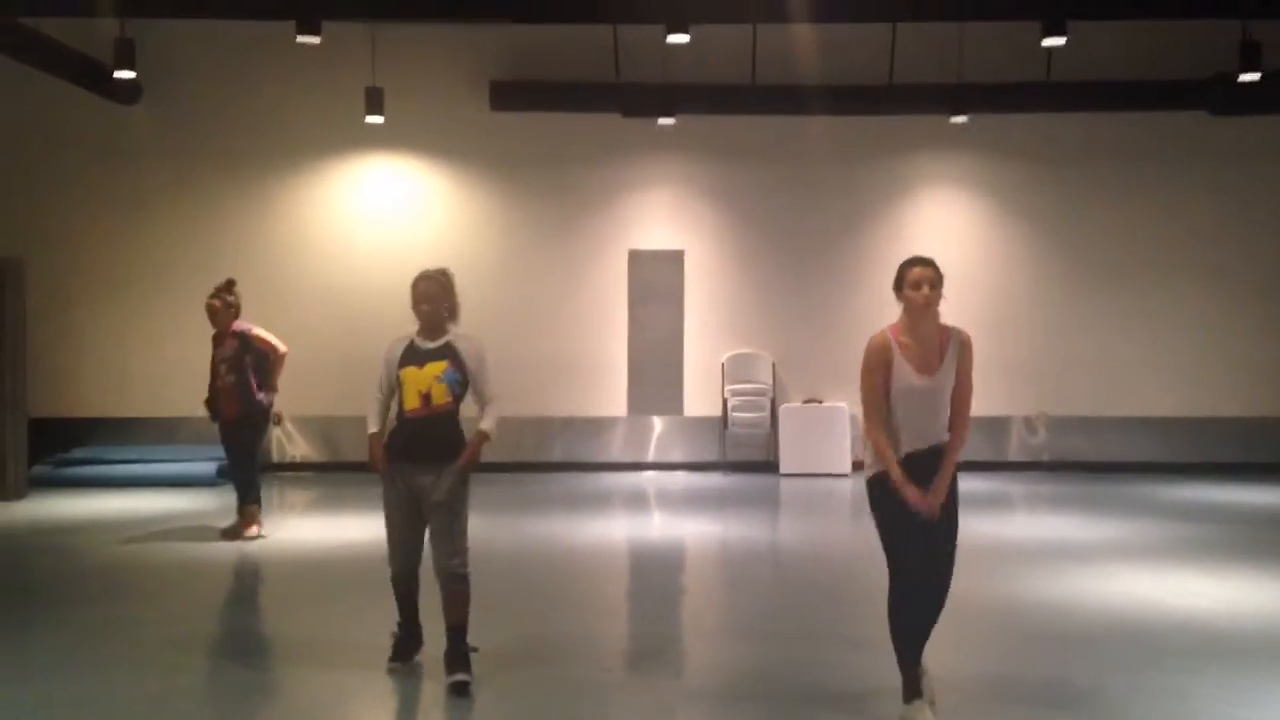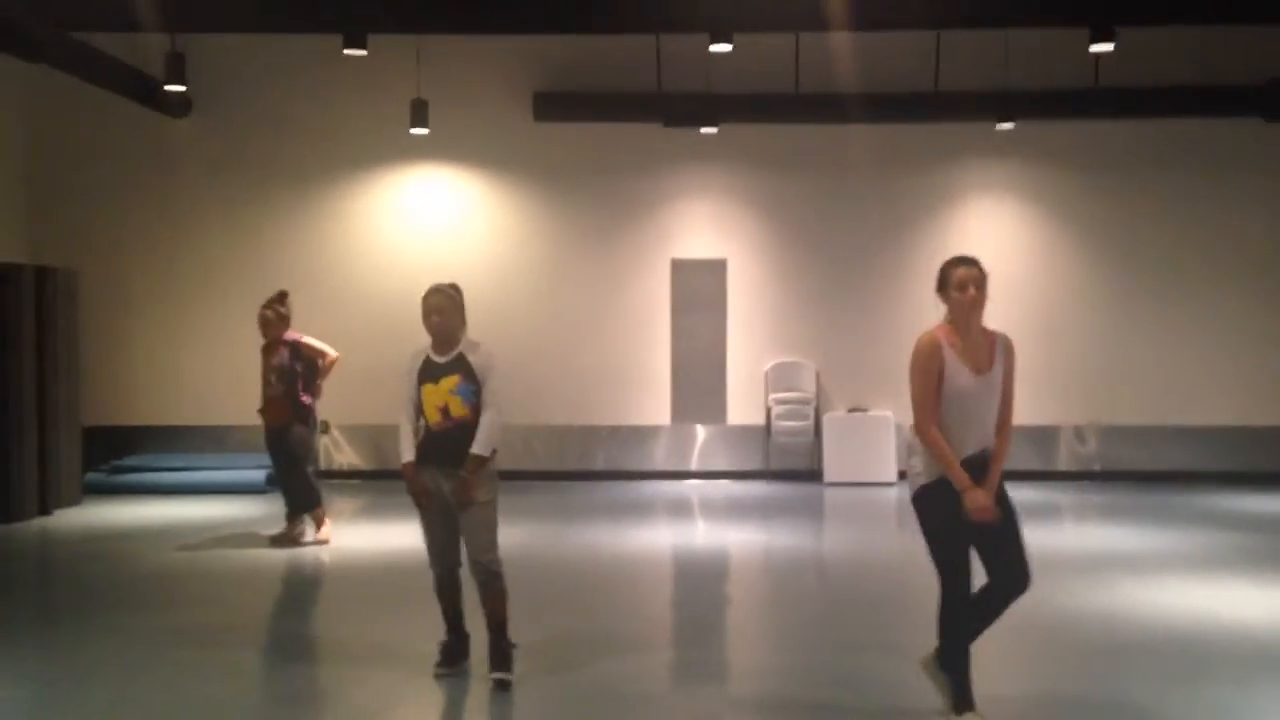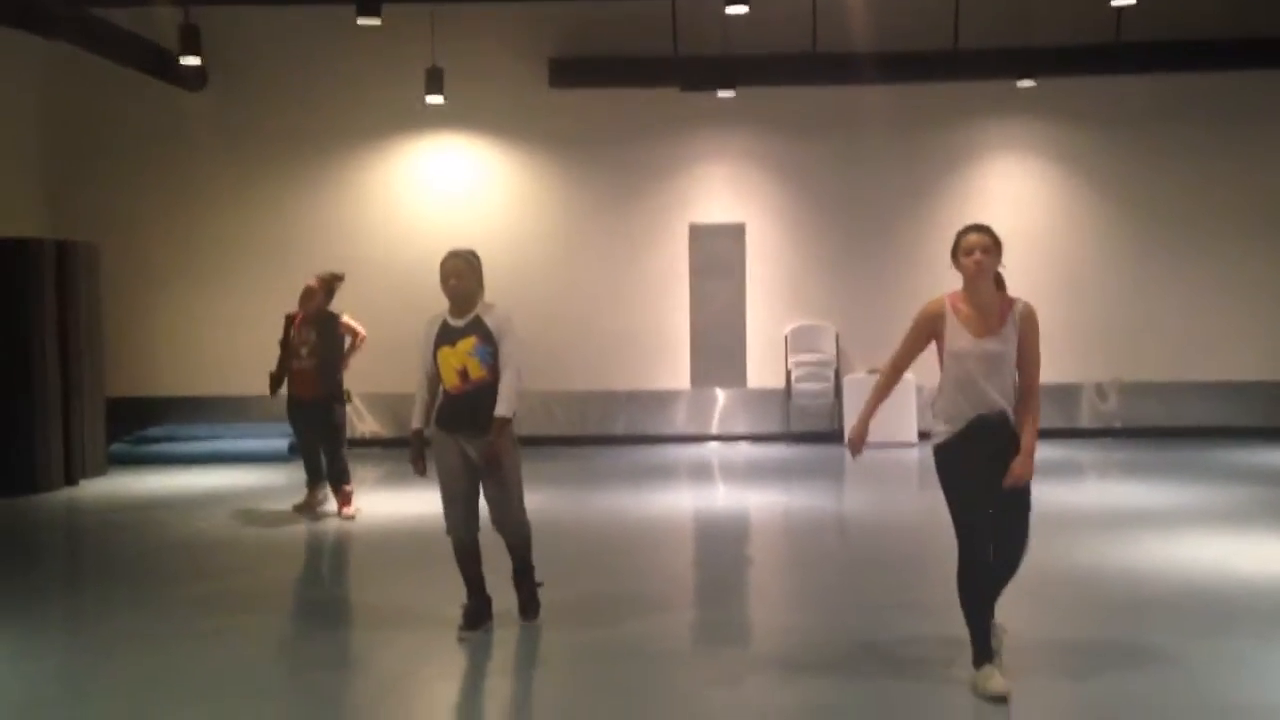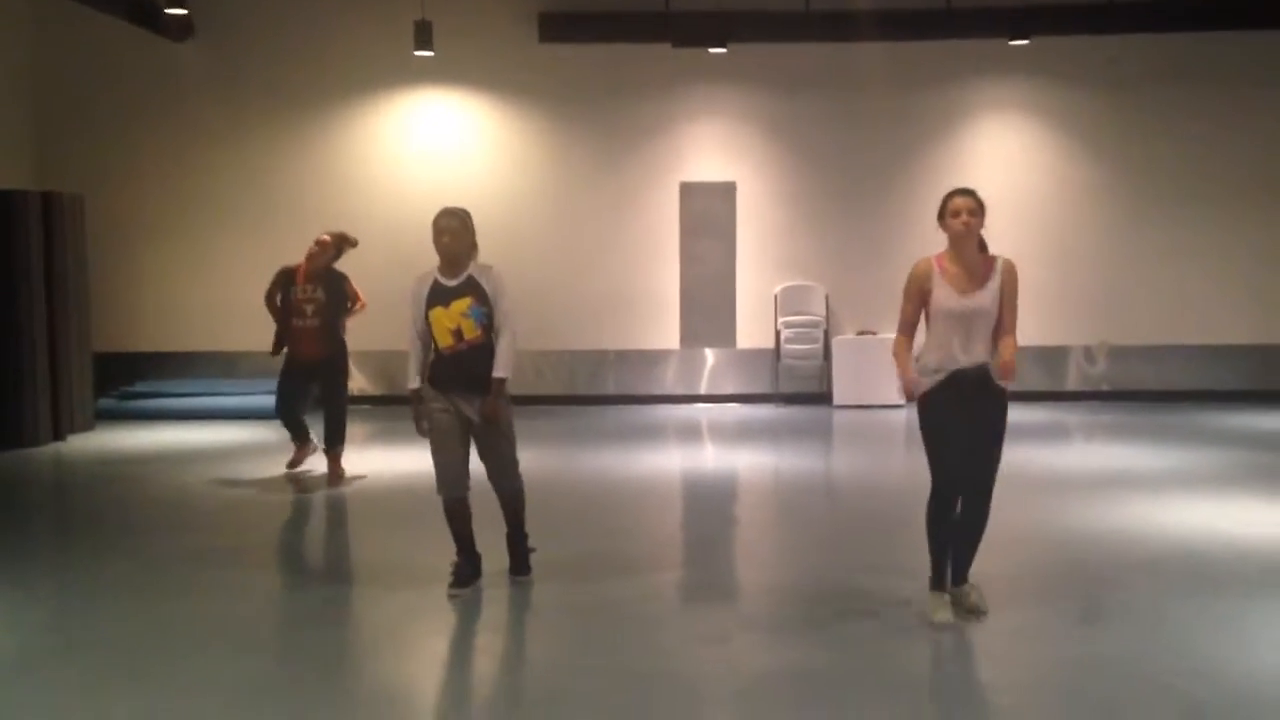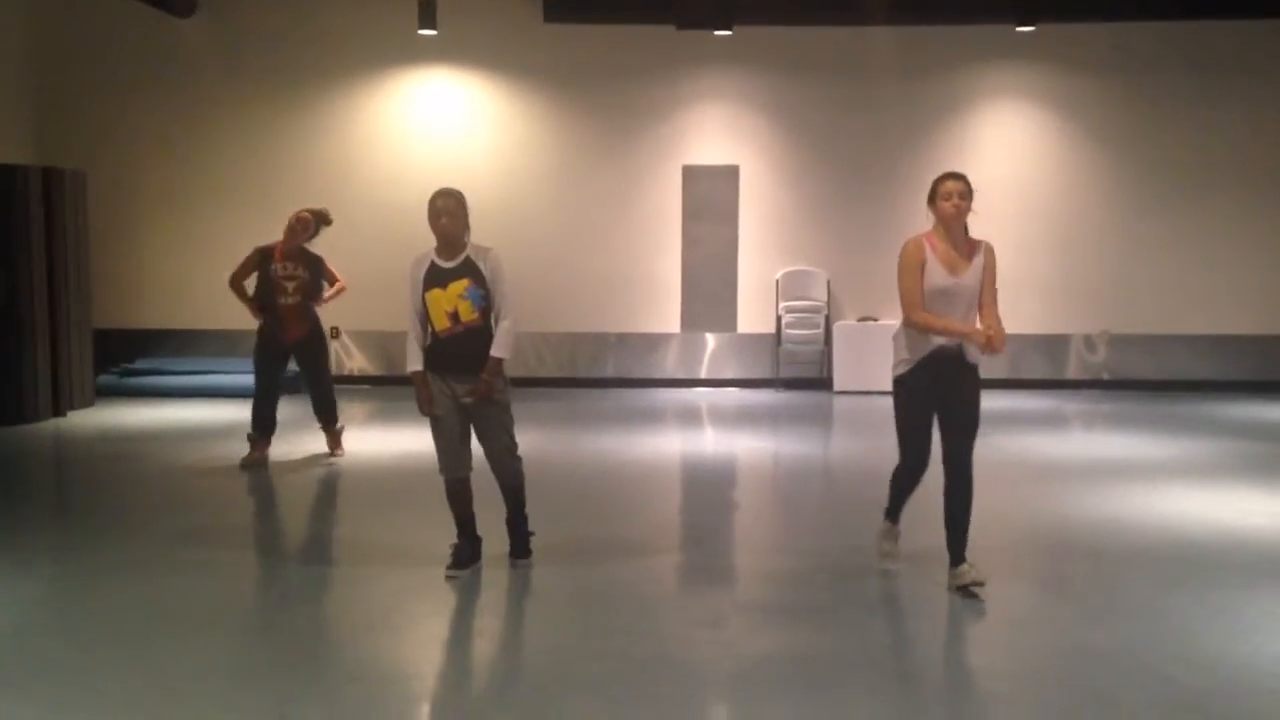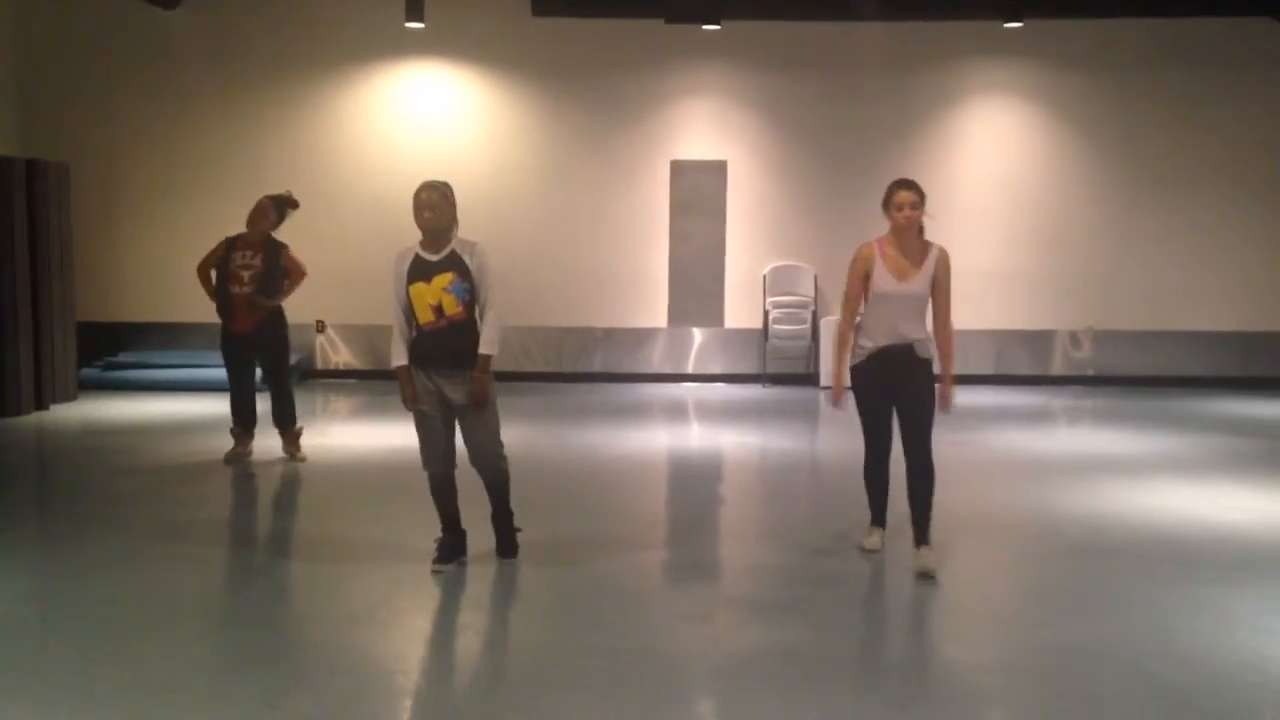
dt=0.4s
person 1, frame 1
left shoulder: (959, 343)
right shoulder: (881, 346)
left elbow: (960, 419)
right elbow: (873, 424)
left wrist: (942, 483)
right wrist: (902, 485)
left hip: (937, 469)
right hip: (891, 473)
left knee: (939, 577)
right knee: (906, 578)
left ankle: (913, 659)
person 1, frame 2
left shoulder: (1002, 346)
right shoulder: (931, 345)
left elbow: (1003, 424)
right elbow: (925, 428)
left wrist: (990, 483)
right wrist: (965, 487)
left hip: (983, 474)
right hip: (939, 482)
left knee: (1013, 579)
right knee: (956, 589)
left ankle: (943, 659)
person 1, frame 3
left shoulder: (1022, 314)
right shoulder: (937, 313)
left elbow: (1030, 387)
right elbow: (897, 366)
left wrist: (1027, 452)
right wrist: (865, 417)
left hip: (1005, 436)
right hip: (956, 438)
left knee: (1012, 546)
right knee: (973, 544)
left ankle: (984, 615)
right ankle: (983, 661)
person 1, frame 4
left shoulder: (1004, 270)
right shoulder: (924, 271)
left elbow: (1007, 332)
right elbow: (904, 334)
left wrist: (1006, 355)
right wrist: (904, 370)
left hip: (987, 390)
right hip: (938, 390)
left knee: (980, 490)
right knee: (948, 486)
left ankle: (960, 579)
right ankle: (938, 587)
person 1, frame 5
left shoulder: (983, 252)
right shoulder: (915, 249)
left elbow: (988, 308)
right elbow: (914, 315)
left wrist: (994, 333)
right wrist: (971, 331)
left hip: (961, 367)
right hip: (916, 367)
left knee: (960, 466)
right knee: (914, 461)
left ankle: (958, 563)
right ankle: (891, 522)
person 1, frame 6
left shoulder: (937, 257)
right shoulder: (868, 254)
left elbow: (942, 321)
right elbow: (849, 317)
left wrist: (947, 376)
right wrist: (838, 373)
left hip: (914, 360)
right hip: (870, 361)
left knee: (918, 451)
right knee: (877, 448)
left ankle: (923, 544)
right ankle: (877, 524)
person 2, frame 1
left shoulder: (467, 348)
right shoulder: (398, 349)
left elbow: (488, 402)
right elbow: (381, 398)
left wrist: (479, 440)
right wrist: (375, 438)
left hip: (447, 467)
right hip: (400, 465)
left knee: (451, 561)
right knee: (402, 559)
left ankle: (458, 654)
right ankle: (409, 633)
person 2, frame 2
left shoulder: (478, 356)
right shoulder: (418, 363)
left elbow: (491, 414)
right elbow: (409, 419)
left wrist: (471, 471)
right wrist: (410, 469)
left hip: (473, 470)
right hip: (430, 471)
left knee: (484, 558)
right knee: (443, 563)
left ankle: (499, 648)
right ankle: (456, 642)
person 2, frame 3
left shoulder: (496, 319)
right shoulder: (435, 327)
left elbow: (510, 373)
right elbow: (427, 384)
left wrist: (498, 432)
right wrist: (417, 437)
left hip: (492, 433)
right hip: (450, 436)
left knee: (510, 518)
right knee: (460, 525)
left ankle: (526, 586)
right ankle: (478, 604)
person 2, frame 4
left shoulder: (488, 277)
right shoulder: (423, 286)
left elbow: (506, 335)
right elbow: (418, 344)
left wrist: (496, 392)
right wrist: (416, 399)
left hip: (486, 392)
right hip: (441, 397)
left knee: (506, 477)
right knee: (451, 484)
left ankle: (518, 549)
right ankle: (467, 562)
person 2, frame 5
left shoulder: (486, 259)
right shoulder: (420, 267)
left elbow: (505, 317)
right elbow: (416, 327)
left wrist: (492, 372)
right wrist: (419, 381)
left hip: (483, 375)
right hip: (440, 379)
left knee: (504, 458)
right knee: (453, 466)
left ankle: (519, 531)
right ankle: (467, 543)
person 2, frame 6
left shoulder: (472, 253)
right shoulder: (404, 261)
left elbow: (489, 312)
right elbow: (400, 322)
left wrist: (482, 371)
right wrist: (404, 376)
left hip: (467, 371)
right hip: (424, 374)
left knee: (489, 456)
right knee: (437, 462)
left ankle: (504, 527)
right ankle: (452, 539)
person 3, frame 1
left shoulder: (247, 333)
right shoulder: (218, 339)
left elbow: (280, 351)
left wrist: (270, 384)
right wrist: (213, 404)
left hip: (251, 411)
right hip: (228, 413)
left knee: (246, 462)
right knee: (236, 466)
left ankle: (253, 517)
right ankle: (245, 517)
person 3, frame 2
left shoulder: (297, 343)
right shoulder: (267, 349)
left elbow: (332, 355)
left wrist: (316, 385)
right wrist: (265, 411)
left hip: (299, 418)
right hip: (274, 422)
left knee: (301, 467)
right knee: (284, 475)
left ankle: (321, 519)
right ankle: (295, 524)
person 3, frame 3
left shoulder: (332, 321)
right shoulder: (291, 320)
left elbow: (360, 334)
left wrist: (344, 358)
right wrist: (278, 375)
left hip: (327, 394)
right hip: (298, 396)
left knee: (333, 445)
right knee: (307, 446)
left ankle: (344, 498)
right ankle: (316, 491)
person 3, frame 4
left shoulder: (338, 280)
right shoulder: (288, 274)
left elbow: (360, 302)
right elbow: (269, 297)
left wrist: (343, 318)
right wrist: (281, 323)
left hip: (330, 354)
right hip: (297, 354)
left knee: (334, 407)
right knee: (286, 405)
left ankle: (334, 460)
right ankle: (304, 444)
person 3, frame 5
left shoulder: (314, 261)
right shoulder: (263, 255)
left elbow: (339, 284)
right elbow: (235, 280)
left wrist: (321, 300)
right wrist: (253, 306)
left hip: (308, 333)
right hip: (272, 333)
left knee: (320, 385)
right knee: (265, 390)
left ankle: (333, 435)
right ankle: (259, 446)
person 3, frame 6
left shoulder: (277, 249)
right shoulder: (230, 244)
left elbow: (300, 273)
right elbow: (203, 268)
left wrist: (277, 298)
right wrist: (214, 296)
left hip: (268, 325)
right hip: (234, 326)
left knee: (278, 381)
right knee: (240, 385)
left ankle: (290, 438)
right ankle: (243, 440)
